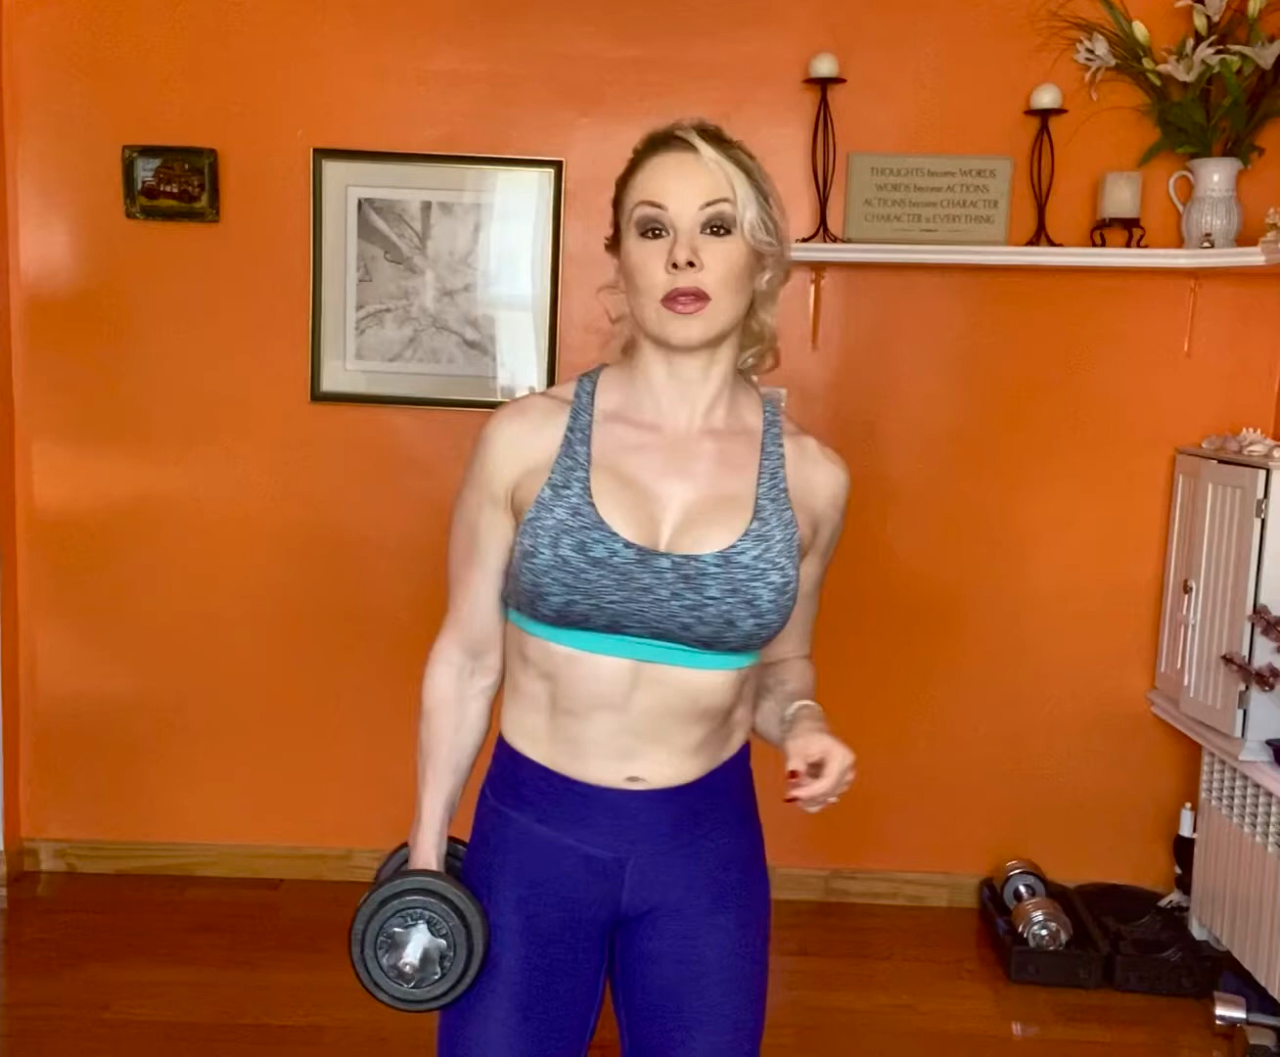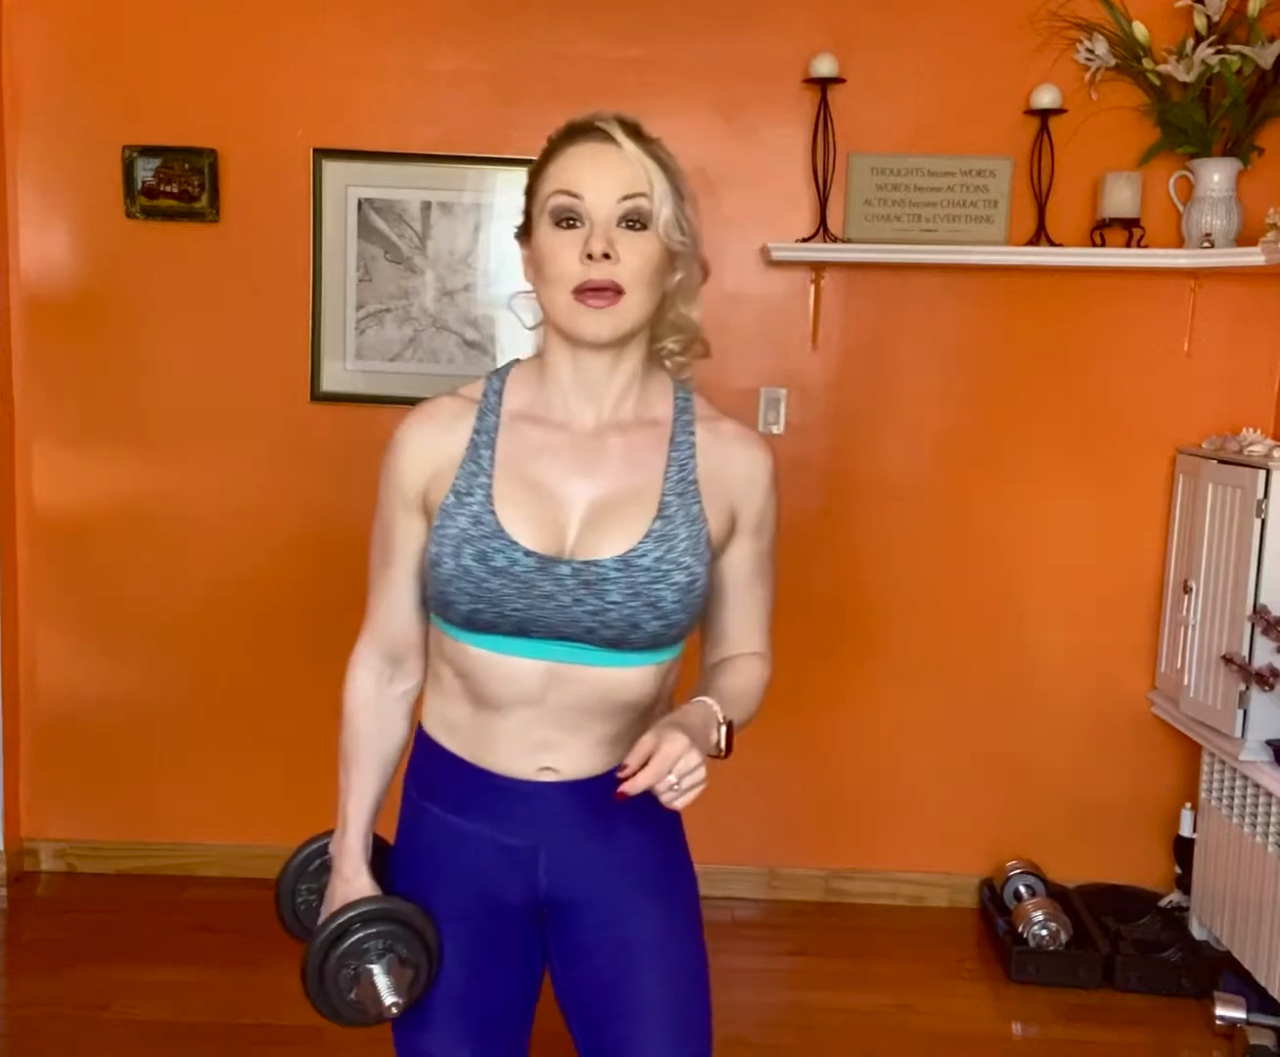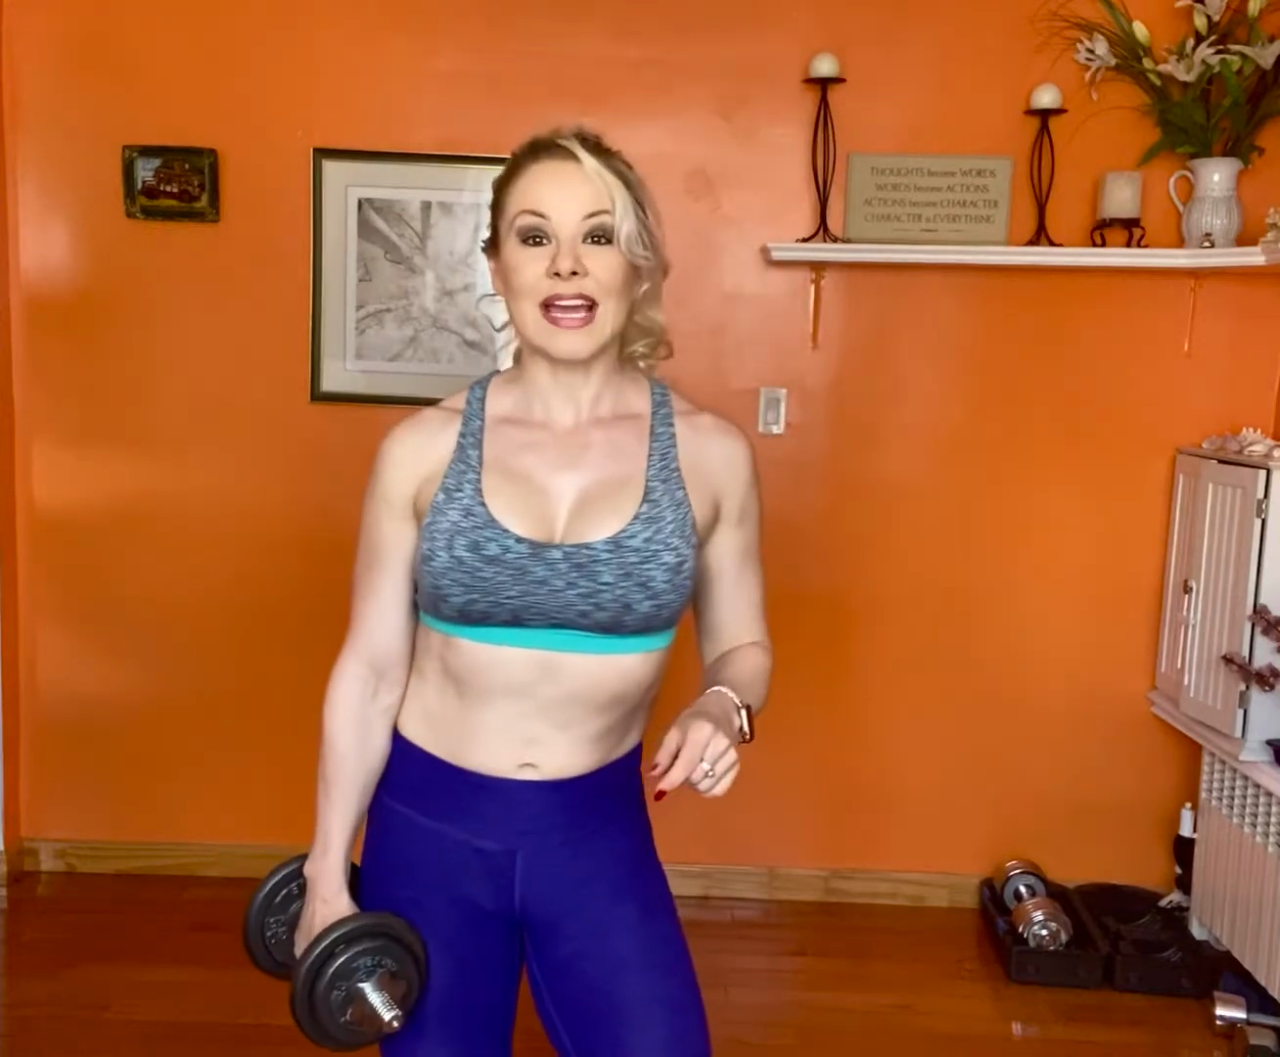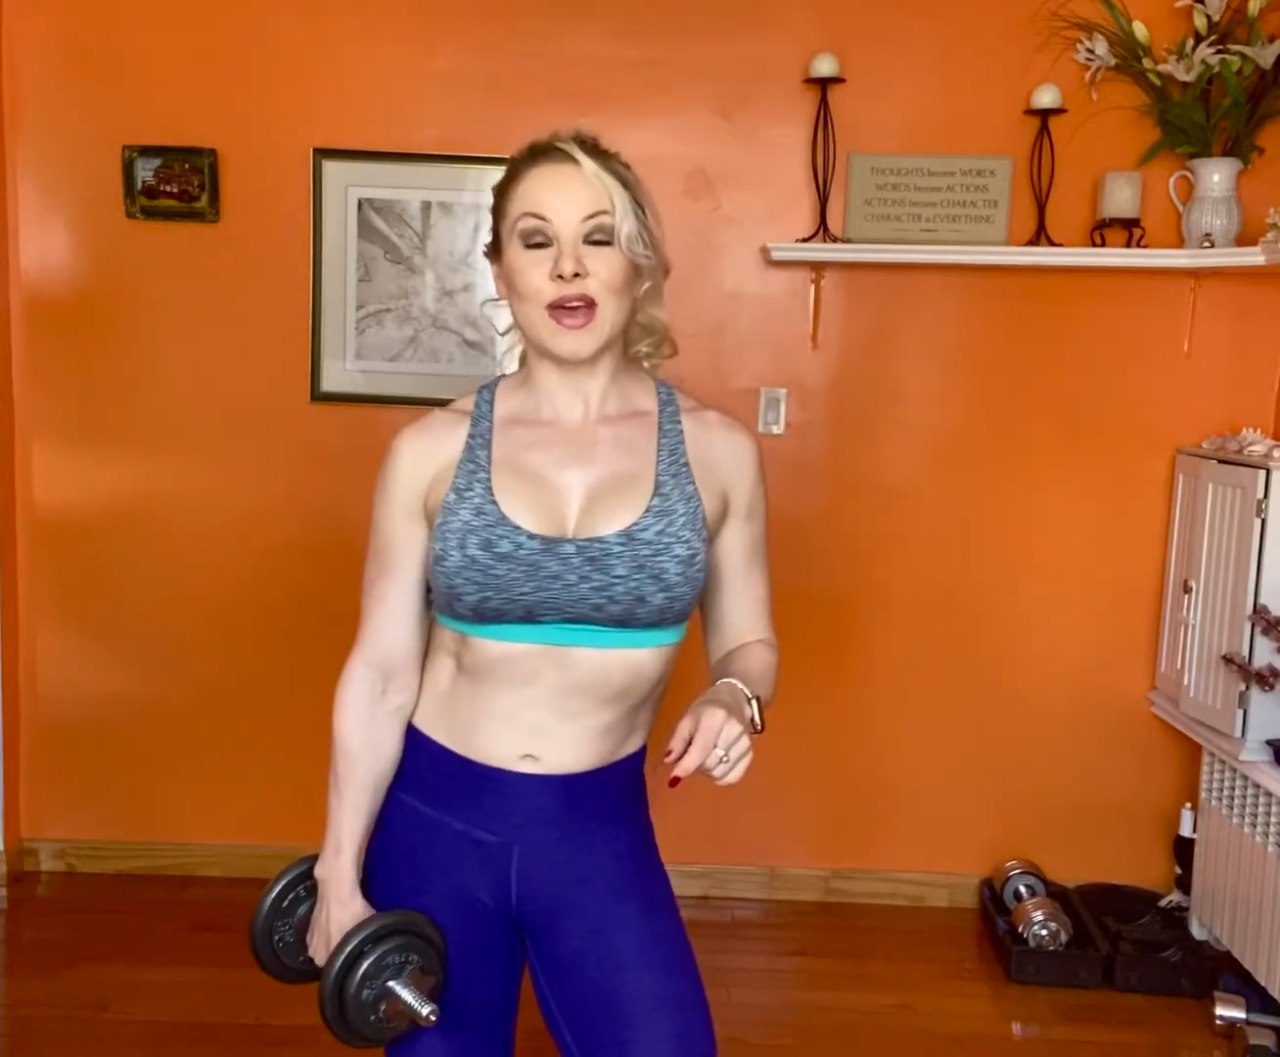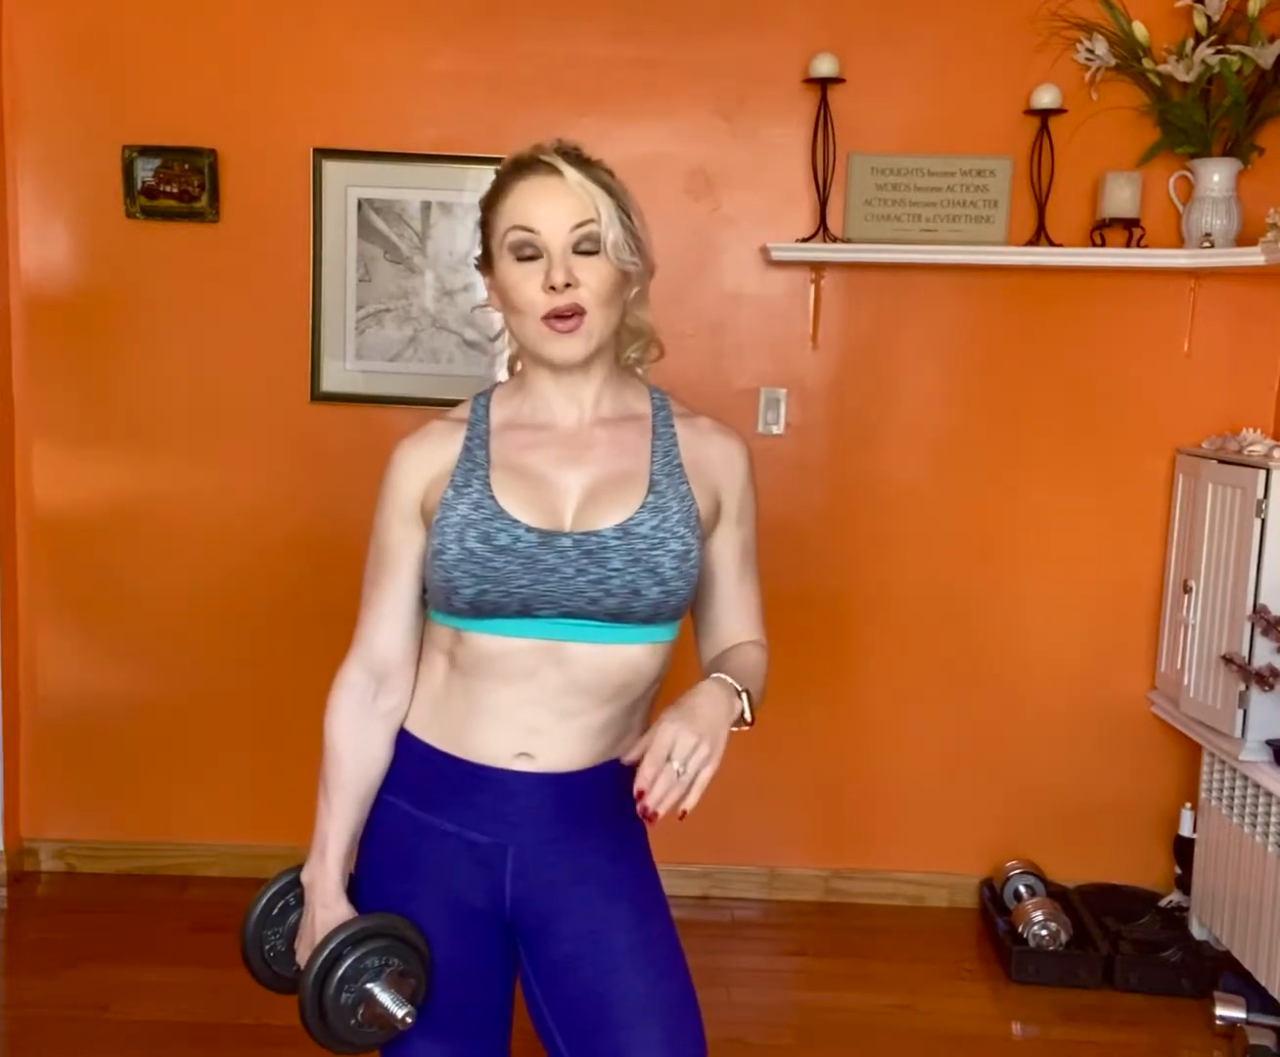
dt=0.5s
person 1, frame 1
left shoulder: (809, 475)
right shoulder: (525, 438)
right elbow: (466, 657)
left wrist: (801, 726)
right wrist: (424, 847)
left hip: (705, 847)
right hip: (530, 835)
person 1, frame 2
left shoulder: (730, 460)
right shoulder: (435, 440)
left elbow: (742, 654)
right elbow: (387, 661)
left wrist: (701, 722)
right wrist: (350, 853)
left hip: (624, 833)
right hip: (454, 826)
person 1, frame 3
left shoulder: (709, 453)
right shoulder: (423, 448)
left elbow: (741, 645)
right elbow: (368, 671)
left wrist: (722, 711)
right wrist: (326, 873)
left hip: (599, 834)
right hip: (426, 828)
person 1, frame 4
left shoulder: (716, 448)
right shoulder: (432, 449)
left elbow: (748, 641)
right elbow: (378, 672)
left wrist: (733, 698)
right wrist: (338, 874)
left hip: (599, 831)
right hip: (434, 821)
person 1, frame 5
left shoulder: (708, 454)
right shoulder: (433, 455)
left elbow: (740, 644)
right elbow: (373, 676)
left wrist: (716, 699)
right wrist: (325, 877)
left hip: (593, 832)
right hip: (425, 824)
